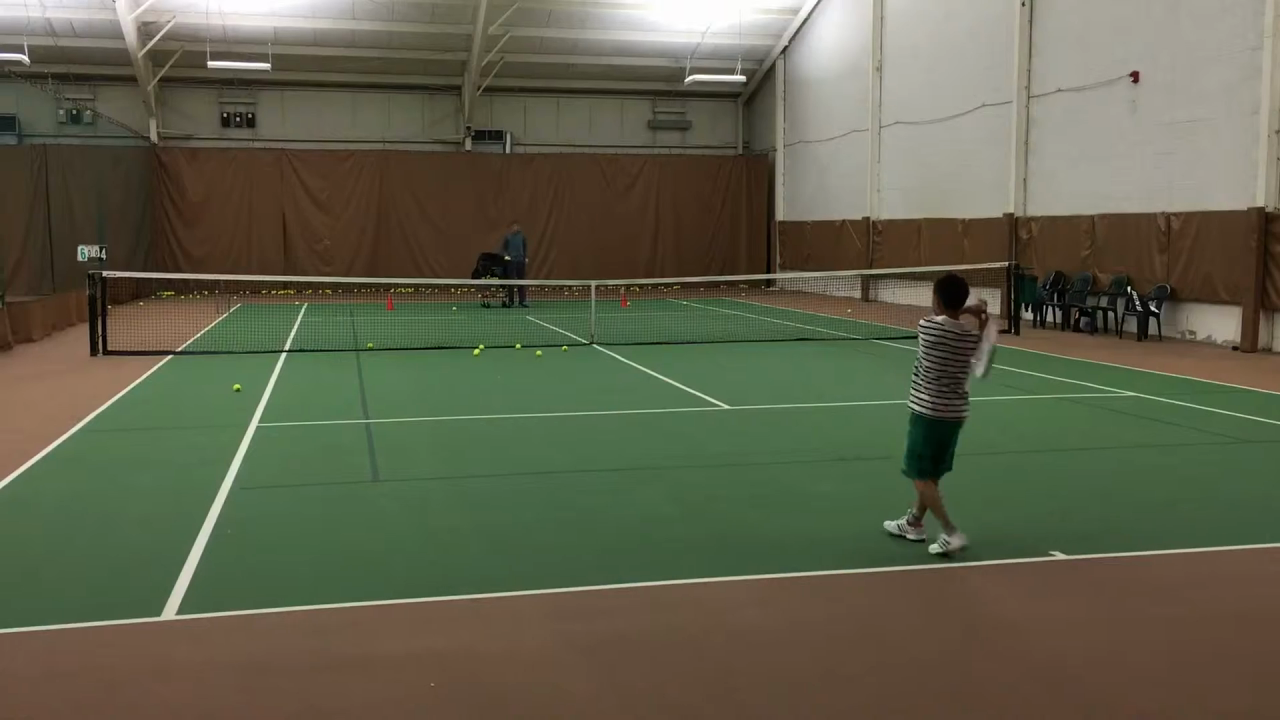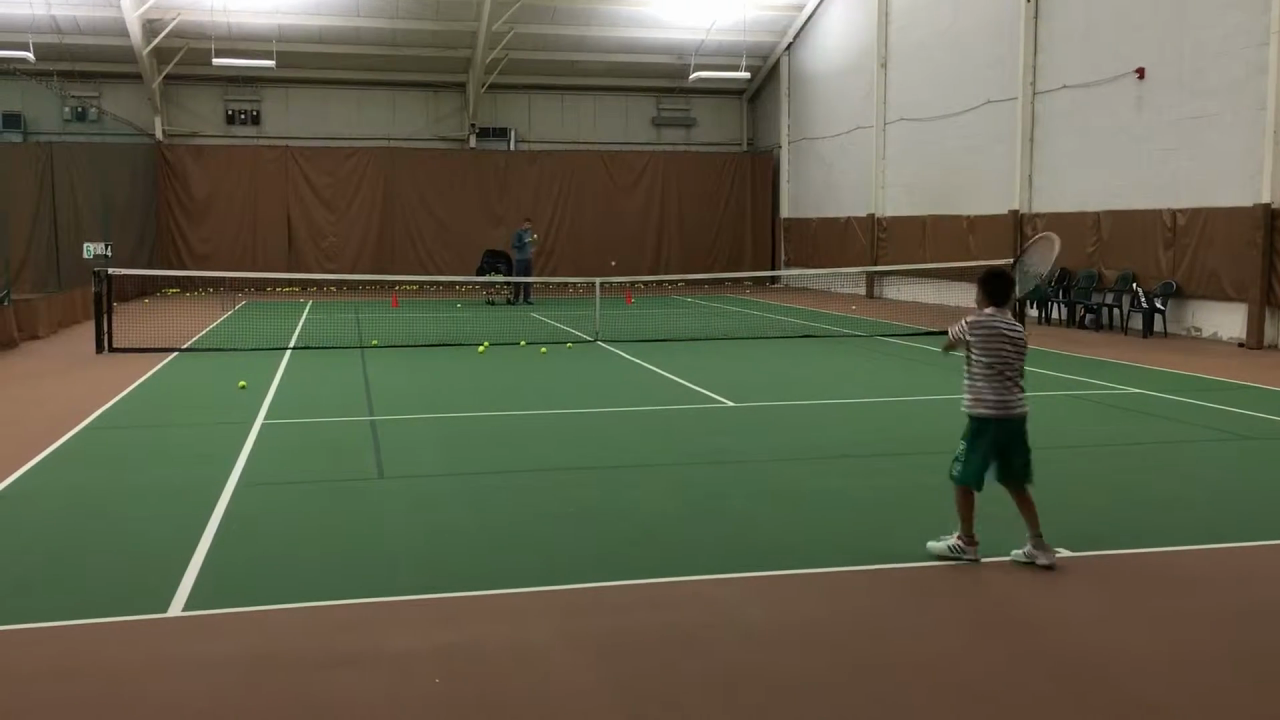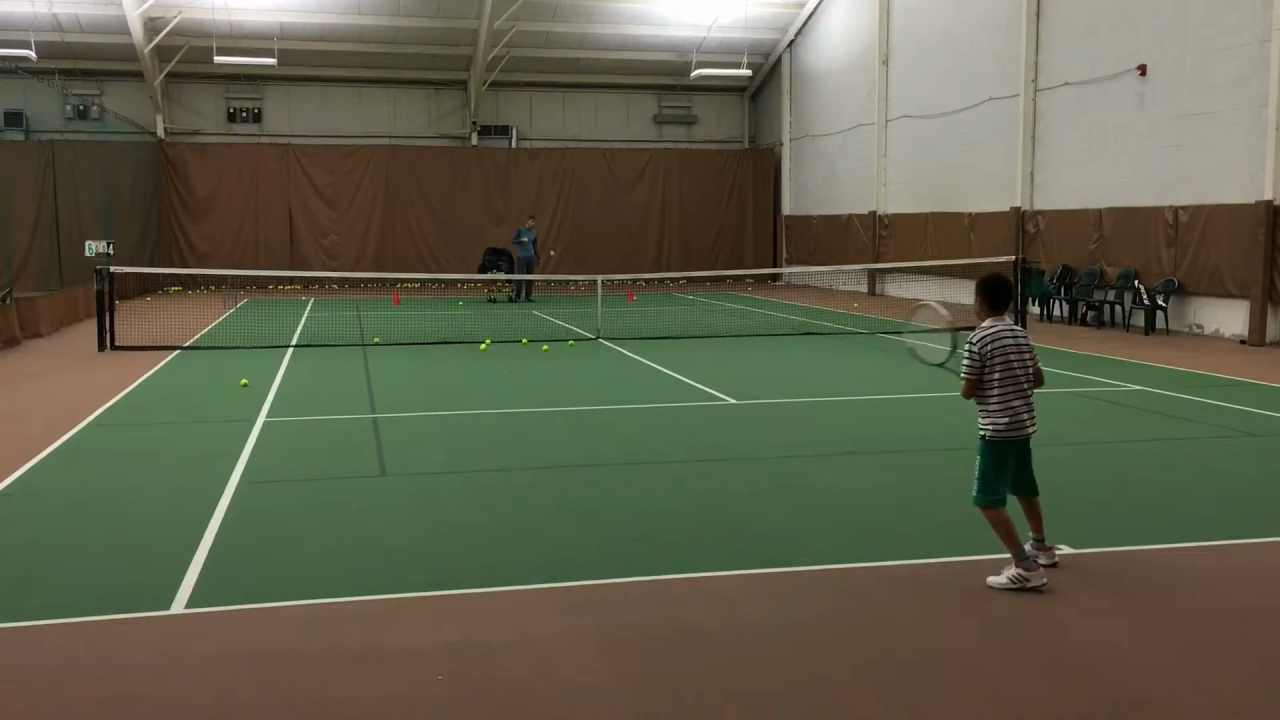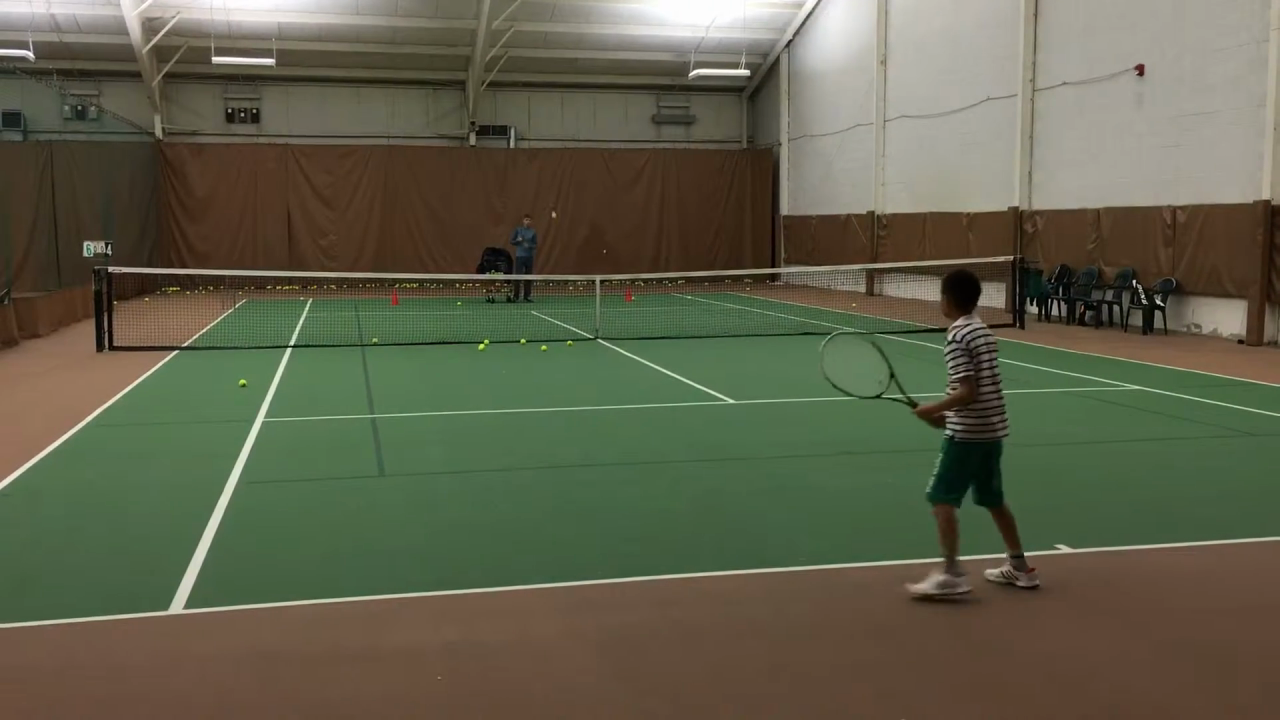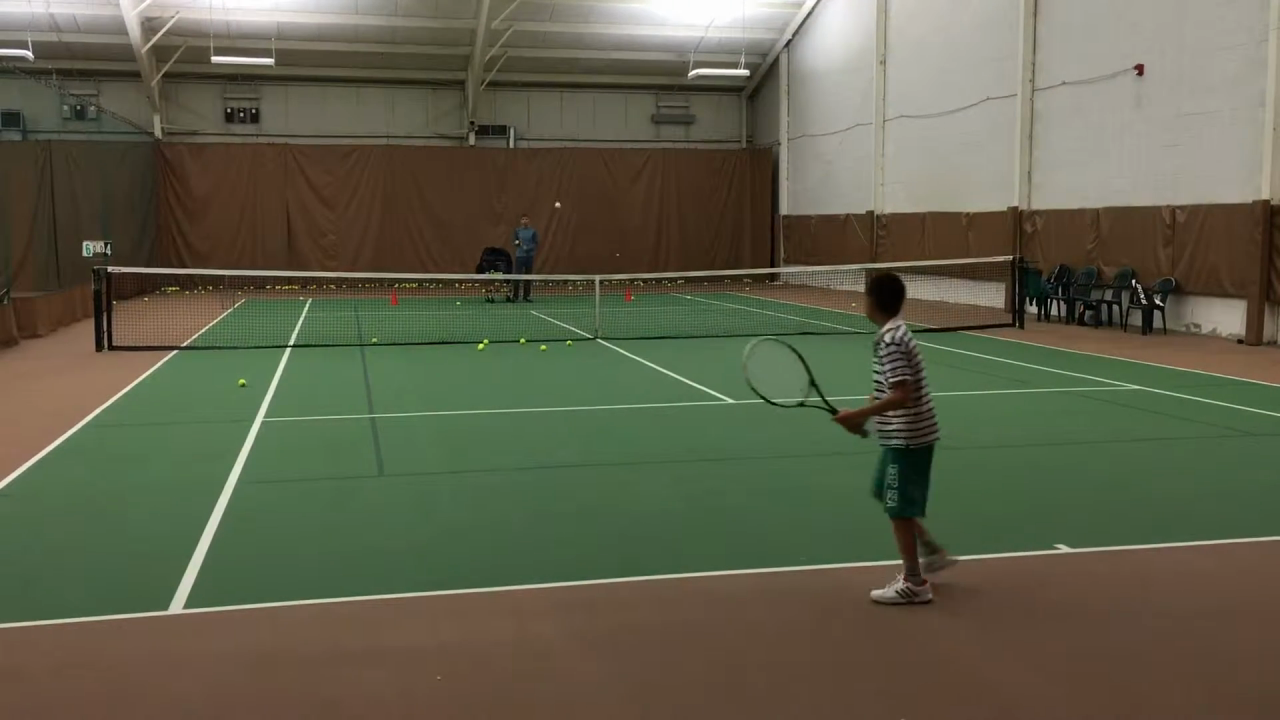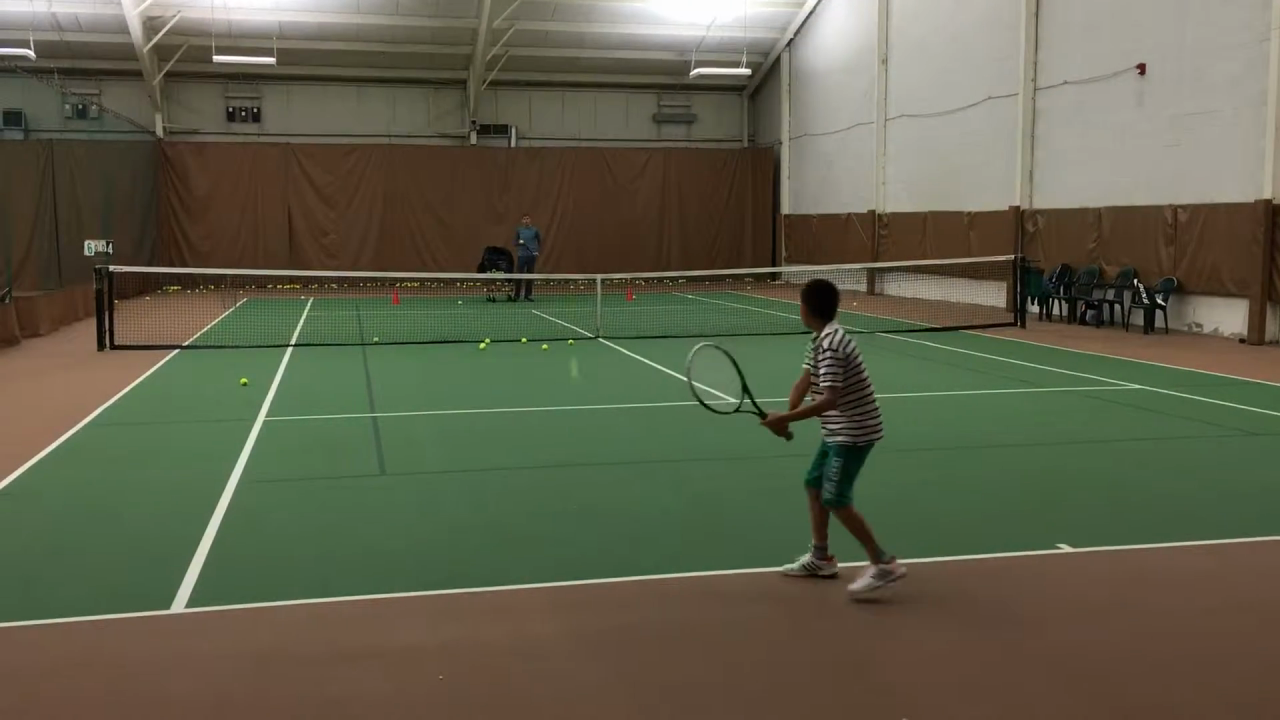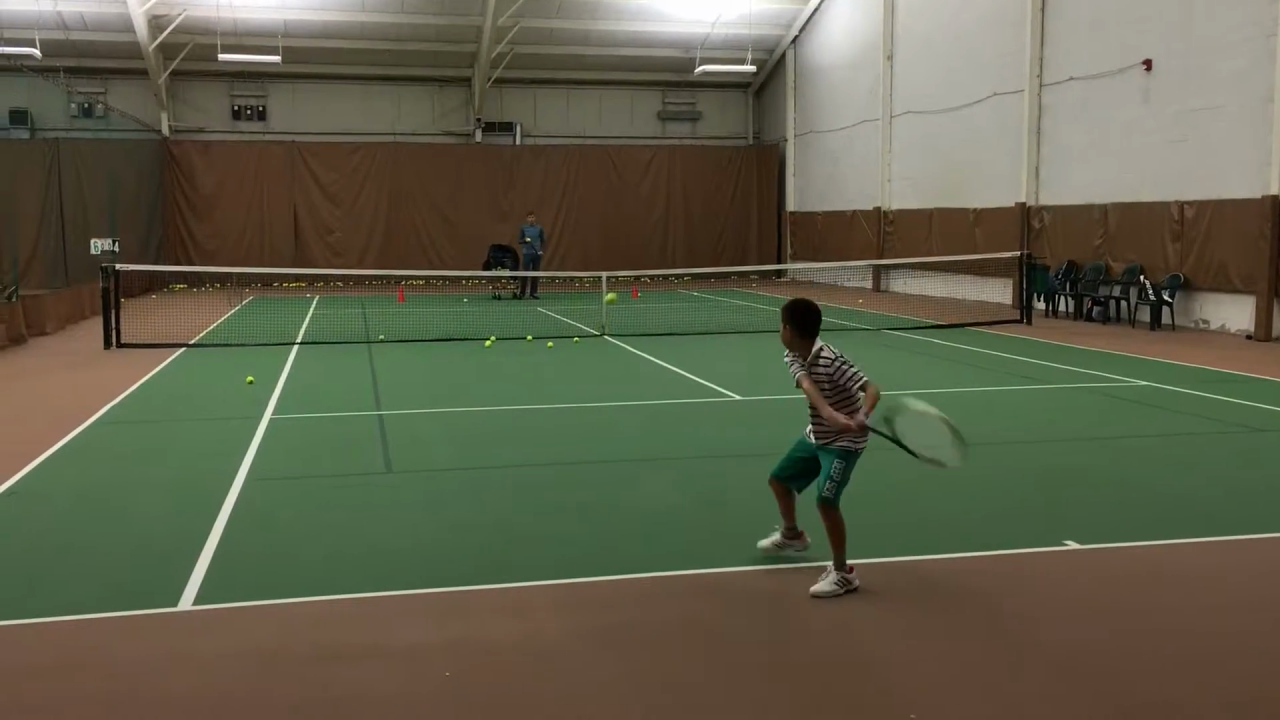
dt=0.4s
person 1, frame 1
left shoulder: (927, 326)
right shoulder: (974, 336)
left wrist: (968, 312)
right wrist: (981, 317)
left hip: (927, 411)
right hip: (956, 413)
left knee: (920, 474)
right knee: (933, 472)
left ankle: (951, 532)
right ankle: (914, 522)
person 1, frame 2
left shoulder: (974, 324)
right shoulder: (1018, 331)
left elbow: (947, 345)
left hip: (987, 415)
right hip: (1016, 414)
left knee: (963, 478)
right knee: (1014, 481)
left ankle: (966, 541)
right ankle: (1038, 546)
person 1, frame 3
left shoulder: (978, 339)
right shoulder: (1021, 335)
left elbow: (967, 392)
right elbow: (1038, 380)
left wrist: (984, 386)
left hip: (997, 430)
right hip: (1024, 424)
left knee: (989, 501)
right knee: (1025, 489)
left ankle: (1026, 567)
right ankle: (1040, 547)
person 1, frame 4
left shoulder: (957, 337)
right shoulder: (983, 331)
left elbow: (967, 392)
left wrist: (935, 409)
right wrist: (947, 411)
left hip: (968, 432)
right hip: (993, 428)
left knee: (941, 498)
right knee: (994, 499)
left ankle: (951, 573)
right ankle: (1020, 567)
person 1, frame 5
left shoulder: (891, 341)
right shoulder: (895, 333)
left elbow: (903, 396)
left wrist: (858, 414)
right wrist: (860, 415)
left hip: (909, 437)
right hip: (906, 434)
left knee: (899, 508)
right knee: (886, 495)
left ankle: (915, 583)
right ankle: (932, 552)
person 1, frame 6
left shoulder: (829, 346)
right shoulder: (823, 338)
left elbow: (830, 399)
right elbow: (805, 380)
left wrist: (786, 418)
right wrist: (786, 415)
left hip: (854, 433)
right hip: (838, 431)
left knee: (835, 500)
right knee: (814, 487)
left ankle: (883, 563)
right ankle: (821, 557)
person 1, frame 7
left shoulder: (832, 360)
right shoulder: (793, 357)
left elbow: (872, 390)
right elbow: (809, 388)
left wrist: (861, 417)
right wrist: (832, 415)
left hip: (843, 441)
right hip: (816, 436)
left knee: (826, 500)
right knee: (779, 480)
left ankle: (842, 572)
right ankle: (791, 534)
